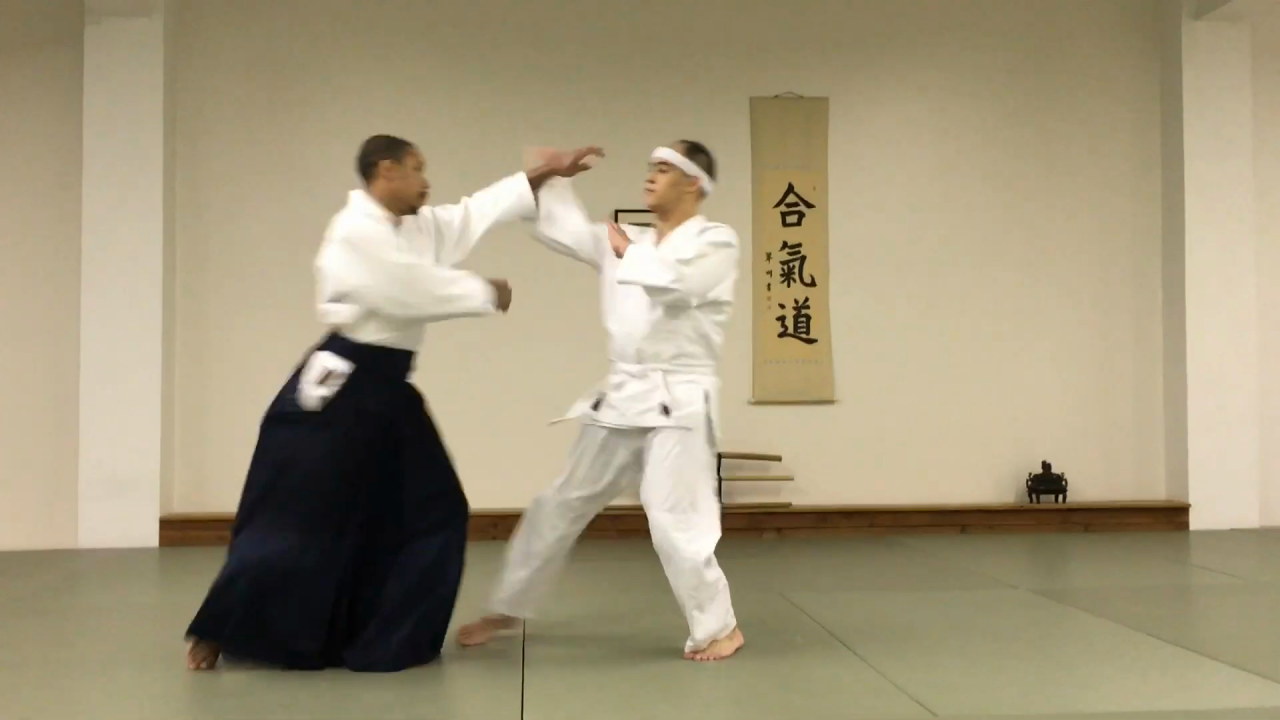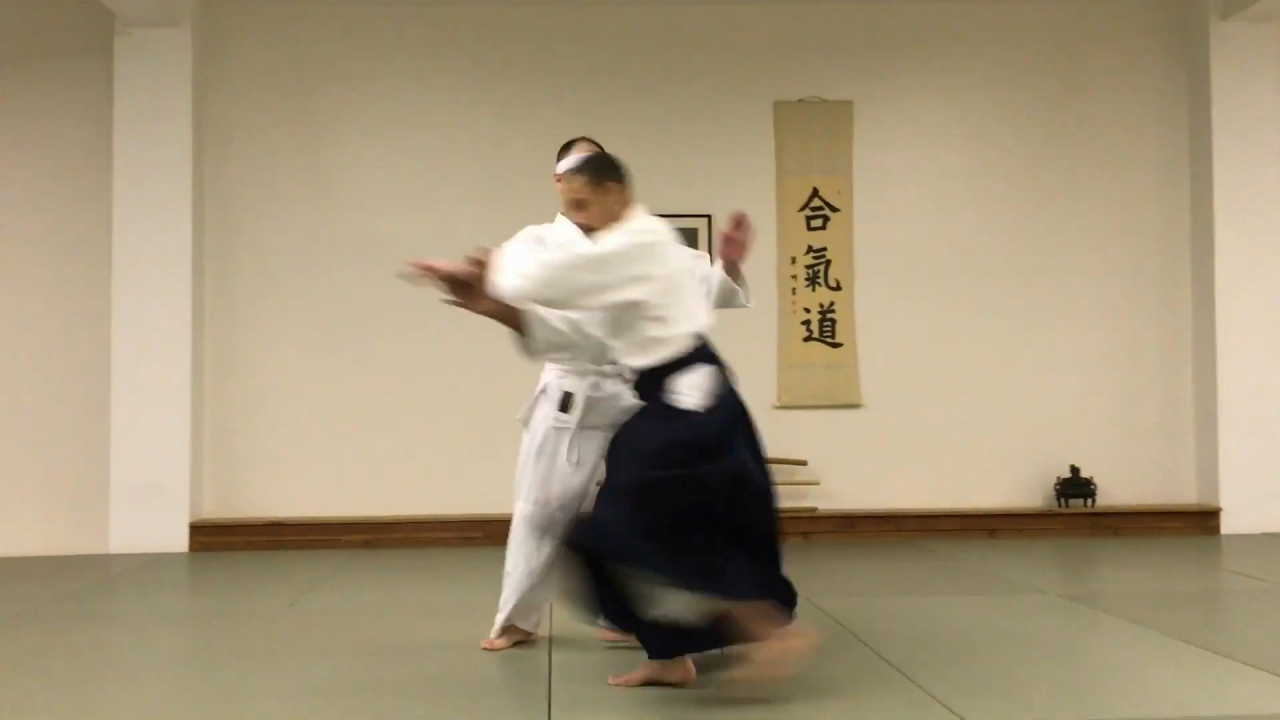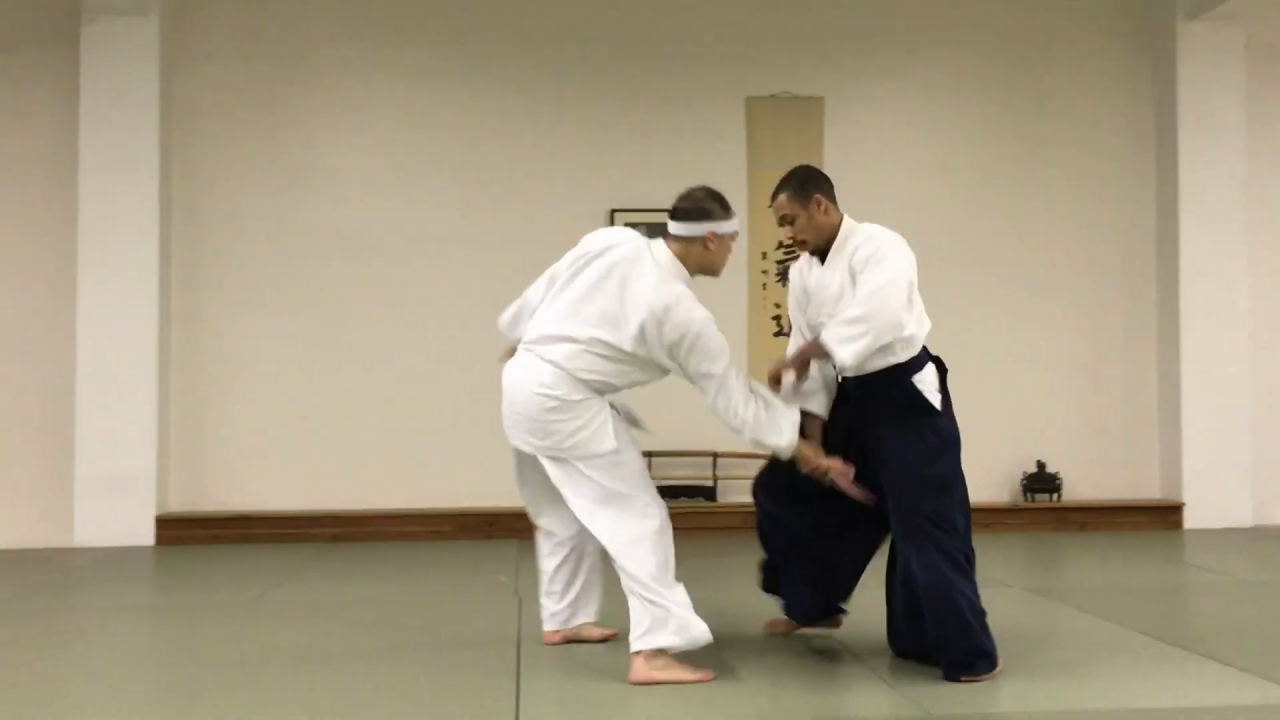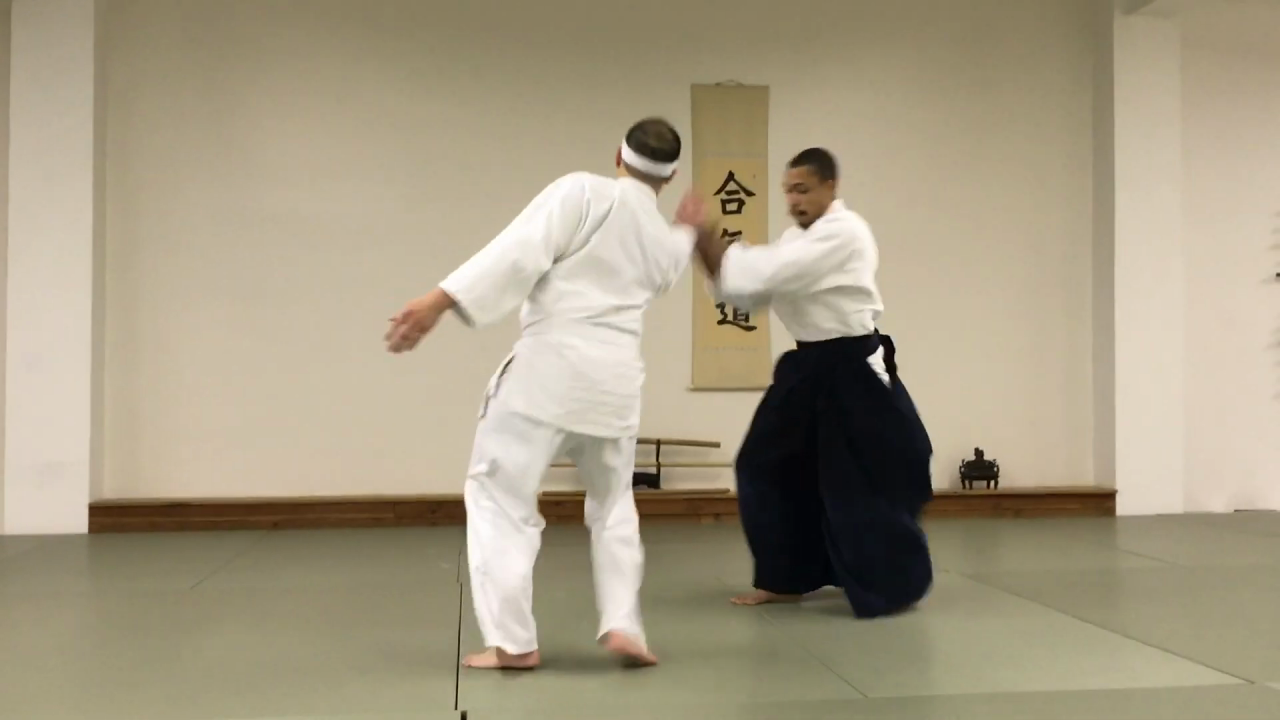
dt=0.5s
person 1, frame 1
left shoulder: (716, 242)
right shoulder: (623, 238)
left elbow: (670, 282)
right elbow: (555, 224)
left wrist: (629, 251)
right wrist: (555, 176)
left hip: (678, 400)
right hip: (620, 397)
left knee: (675, 521)
right knee: (562, 505)
left ankle: (718, 628)
right ankle: (505, 609)
person 1, frame 2
right shoulder: (537, 243)
left elbow: (711, 291)
right elbow: (537, 318)
left wrist: (731, 262)
right wrist: (499, 310)
left hip: (633, 394)
right hip: (568, 396)
right knee: (540, 512)
right ankle: (518, 620)
person 1, frame 3
left shoulder: (609, 242)
right shoulder: (682, 314)
left elbow: (544, 293)
right elbow: (736, 399)
left wrist: (517, 336)
right wrist: (809, 455)
left hip: (526, 381)
right hip: (561, 404)
left knee: (563, 515)
right knee: (634, 520)
left ankle: (565, 619)
right ankle: (655, 651)
person 1, frame 4
left shoulder: (583, 191)
right shoulder: (664, 240)
left elbow: (520, 253)
left wrist: (437, 302)
right wrist: (689, 227)
left hip: (547, 368)
right hip: (613, 379)
left knee: (497, 495)
right knee: (612, 505)
left ankle: (510, 642)
right ankle: (621, 626)
person 2, frame 1
left shoulder: (414, 225)
right shoulder: (355, 230)
left elbow: (469, 212)
right elbow: (419, 289)
left wrist: (542, 175)
right wrist: (489, 290)
left hip: (382, 385)
right hip: (338, 384)
left knee: (429, 512)
right knee: (287, 517)
left ankle: (383, 642)
right ankle: (220, 630)
person 2, frame 2
left shoulder: (639, 244)
right shoulder: (622, 249)
left elbow: (548, 276)
left wrist: (479, 268)
left hip: (691, 397)
right hip: (679, 397)
left knee: (632, 517)
right knee: (660, 522)
left ankle: (758, 624)
right ankle: (672, 653)
person 2, frame 3
left shoulder: (879, 246)
right shoulder: (802, 273)
left elbow: (873, 320)
right elbow: (808, 346)
left wrist: (799, 358)
right wrist: (812, 427)
left hip: (907, 395)
right hip: (855, 396)
left knee: (926, 519)
right knee: (790, 488)
left ankle: (970, 650)
right ankle: (814, 604)
person 2, frame 4
left shoulder: (846, 232)
right shoulder: (796, 238)
left elbow: (772, 271)
right elbow: (749, 290)
left wrist: (711, 238)
right wrist: (707, 247)
left hip: (854, 366)
right hip: (808, 365)
left knee: (871, 474)
right knee: (767, 467)
left ankle: (897, 578)
right ankle: (785, 579)
